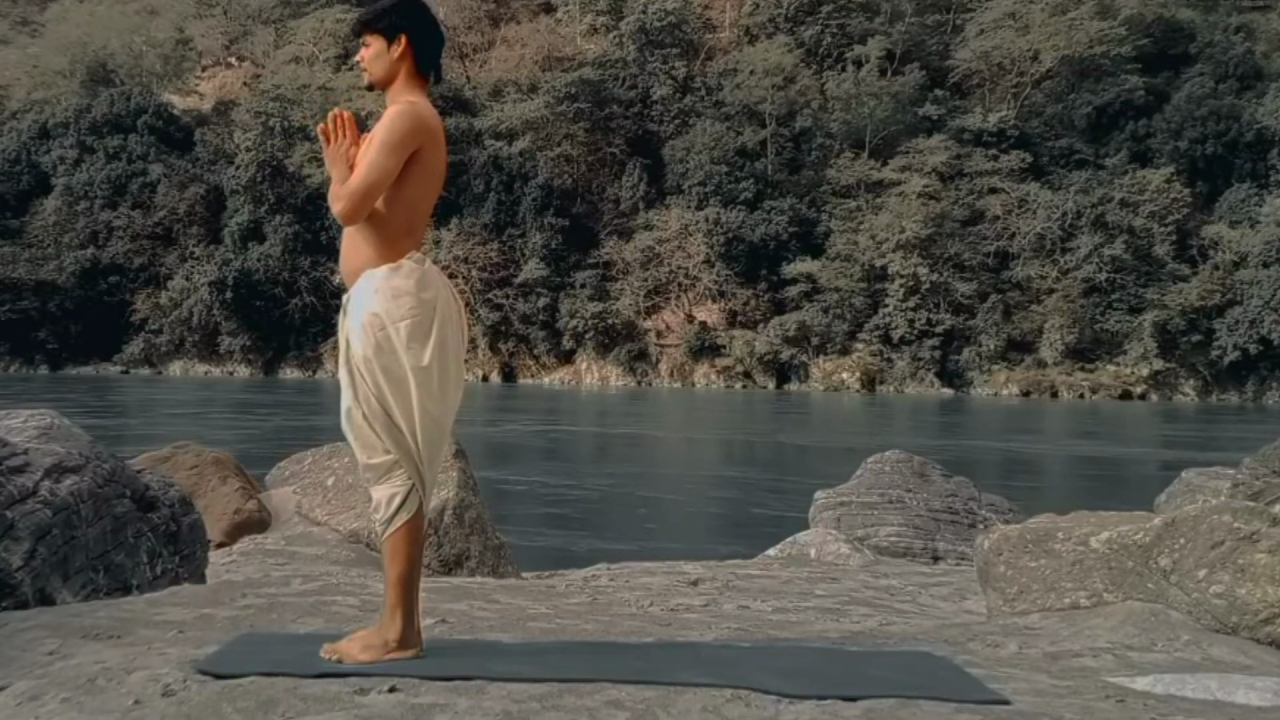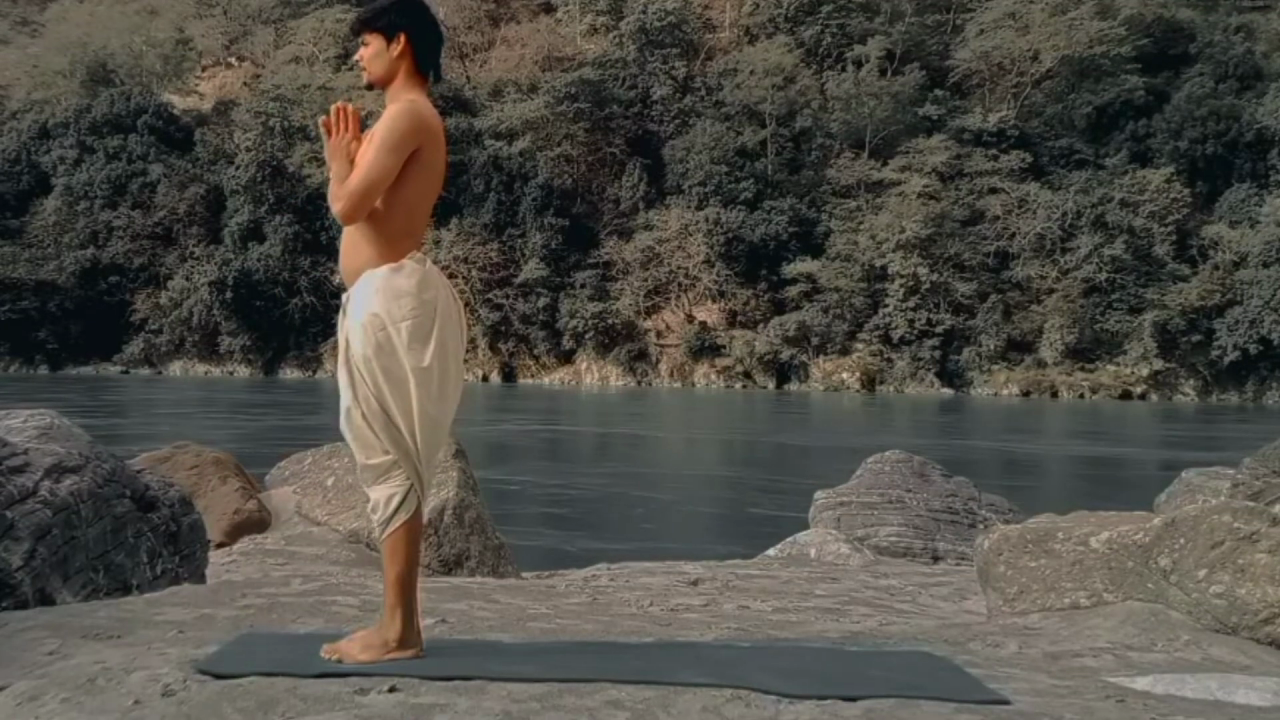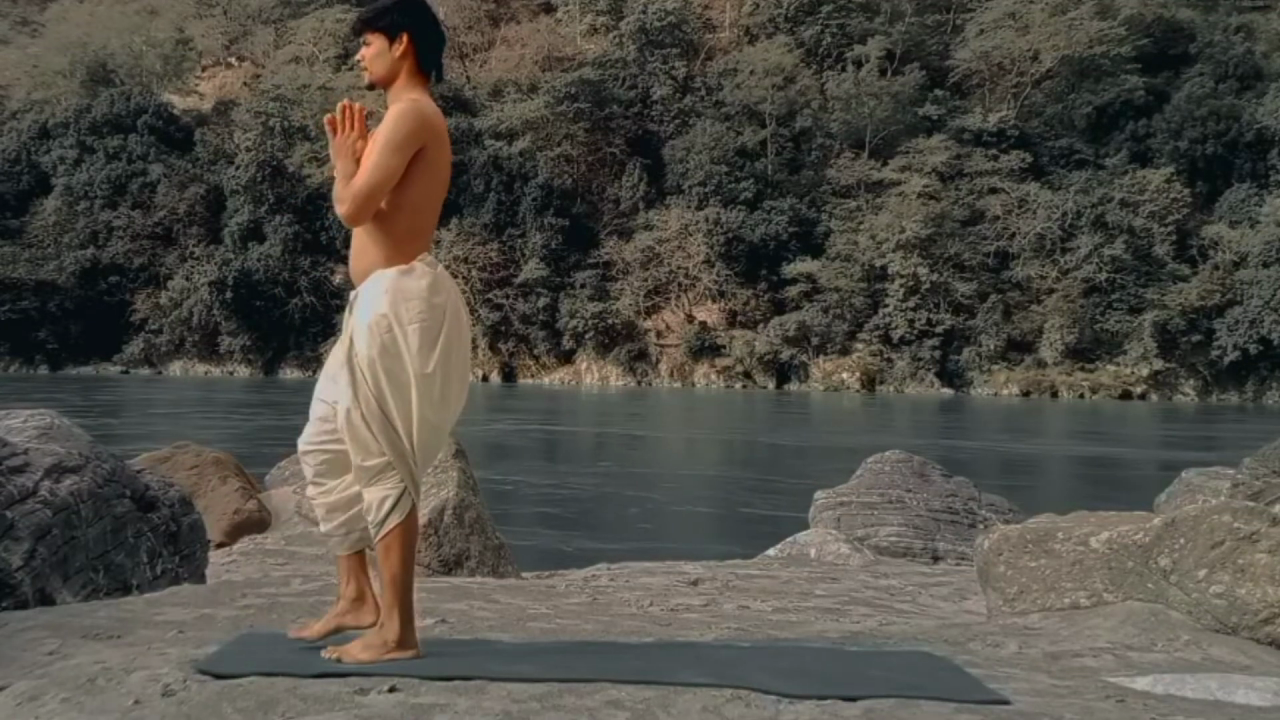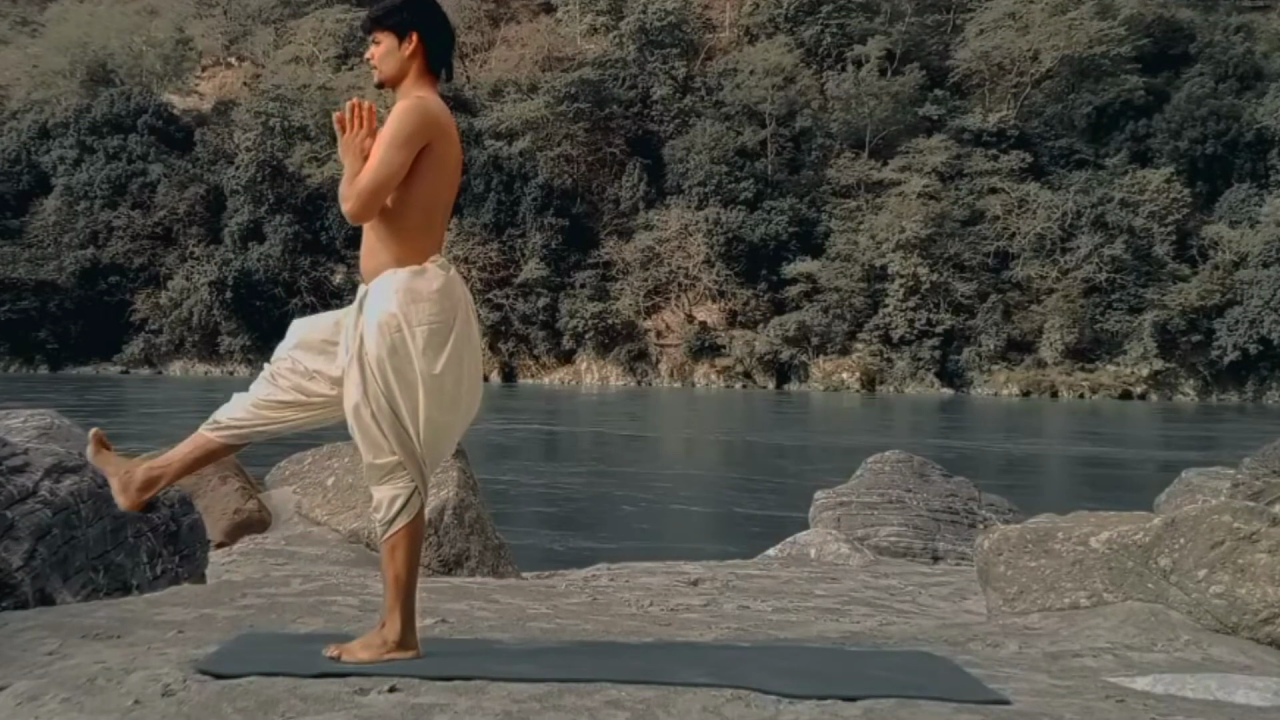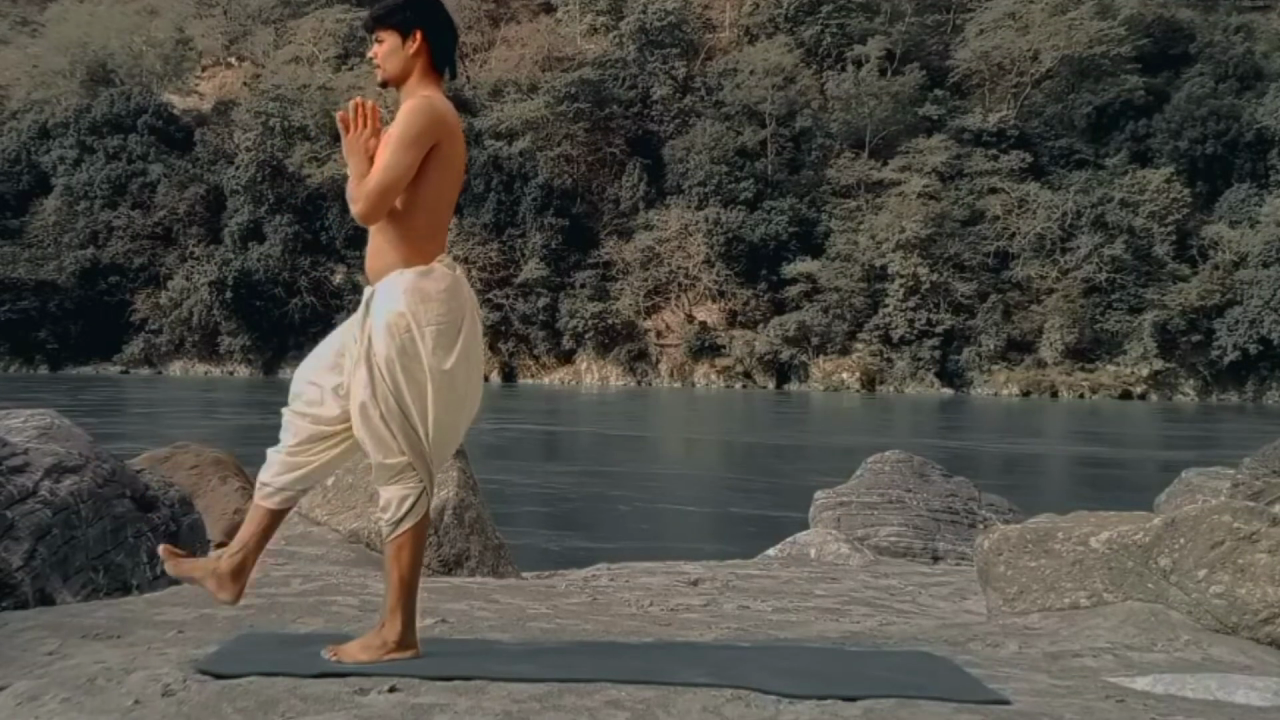
dt=0.3s
person 1, frame 1
left shoulder: (406, 114)
right shoulder: (406, 121)
left elbow: (348, 207)
left wrist: (338, 166)
right wrist: (351, 163)
left hip: (390, 299)
right hip: (385, 300)
left knee: (392, 466)
right knee: (391, 466)
left ankle: (398, 629)
right ankle: (396, 620)
person 1, frame 2
left shoulder: (405, 113)
right shoulder: (406, 120)
left elbow: (346, 207)
left wrist: (337, 160)
right wrist: (351, 158)
left hip: (389, 301)
right hip: (382, 301)
left knee: (389, 468)
right knee: (386, 467)
left ankle: (397, 631)
right ankle: (396, 619)
person 1, frame 3
left shoulder: (410, 113)
right shoulder: (412, 120)
left elbow: (351, 208)
left wrist: (343, 158)
right wrist: (355, 157)
left hip: (397, 302)
right hip: (387, 302)
left knee: (383, 466)
right knee: (326, 448)
left ankle: (395, 630)
right ankle: (357, 599)
person 1, frame 4
left shoulder: (416, 110)
right shoulder: (426, 120)
left elbow: (358, 207)
left wrist: (352, 155)
right wrist: (365, 154)
left hip: (406, 302)
right hip: (393, 301)
left knee: (394, 468)
right knee: (279, 385)
left ankle: (397, 631)
right ankle: (149, 477)
person 1, frame 5
left shoulder: (421, 110)
right shoulder: (427, 117)
left elbow: (367, 207)
left wrist: (356, 155)
right wrist: (370, 152)
left hip: (413, 302)
right hip: (398, 301)
left knee: (399, 468)
right knee: (310, 416)
left ankle: (396, 631)
right ankle: (235, 562)
